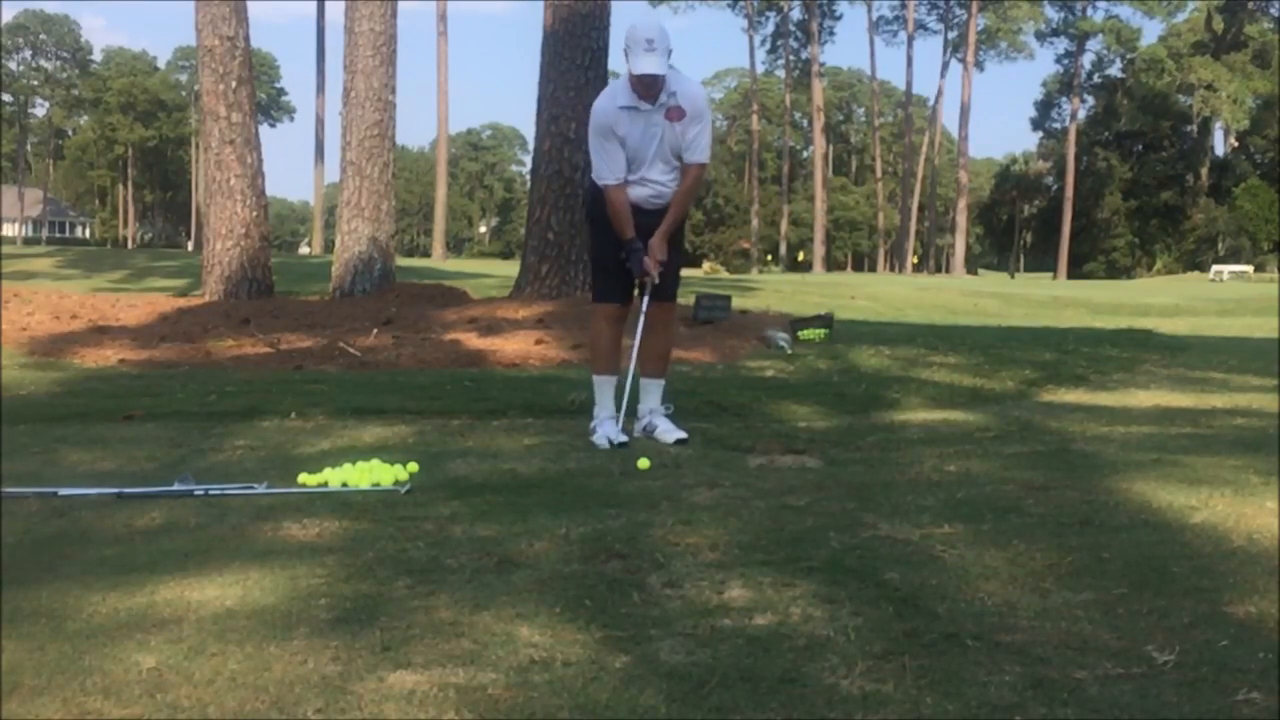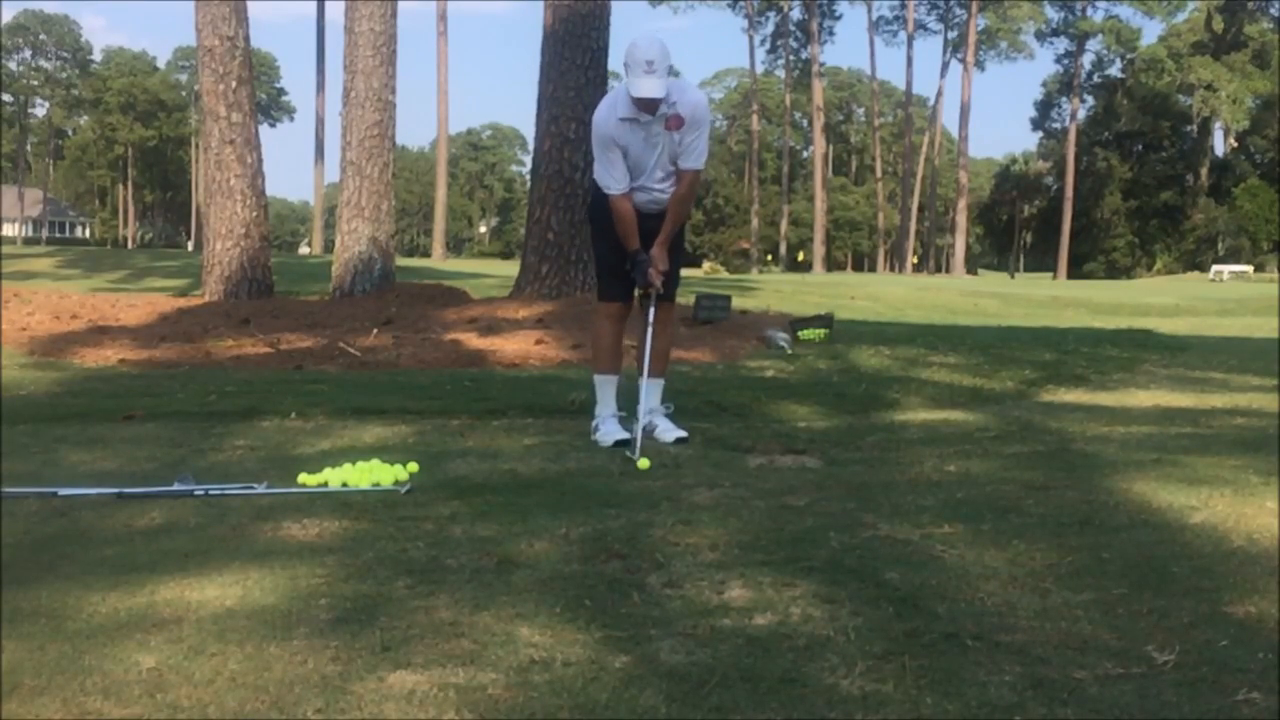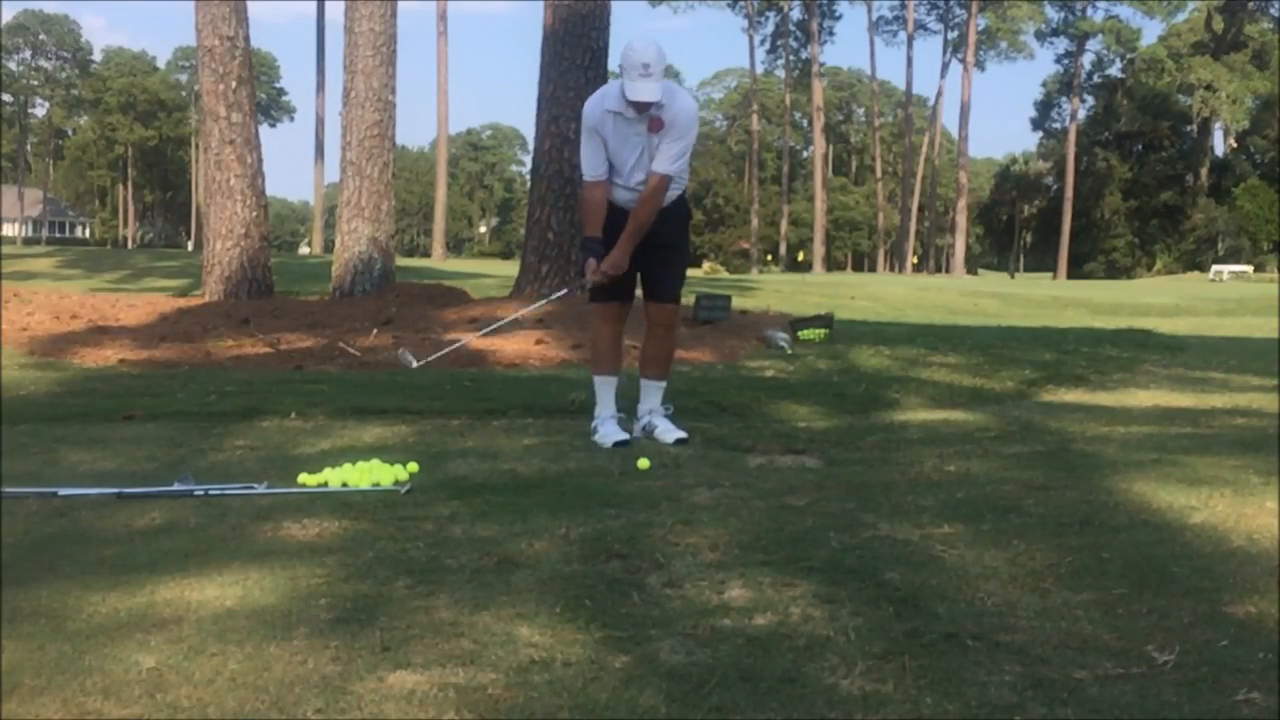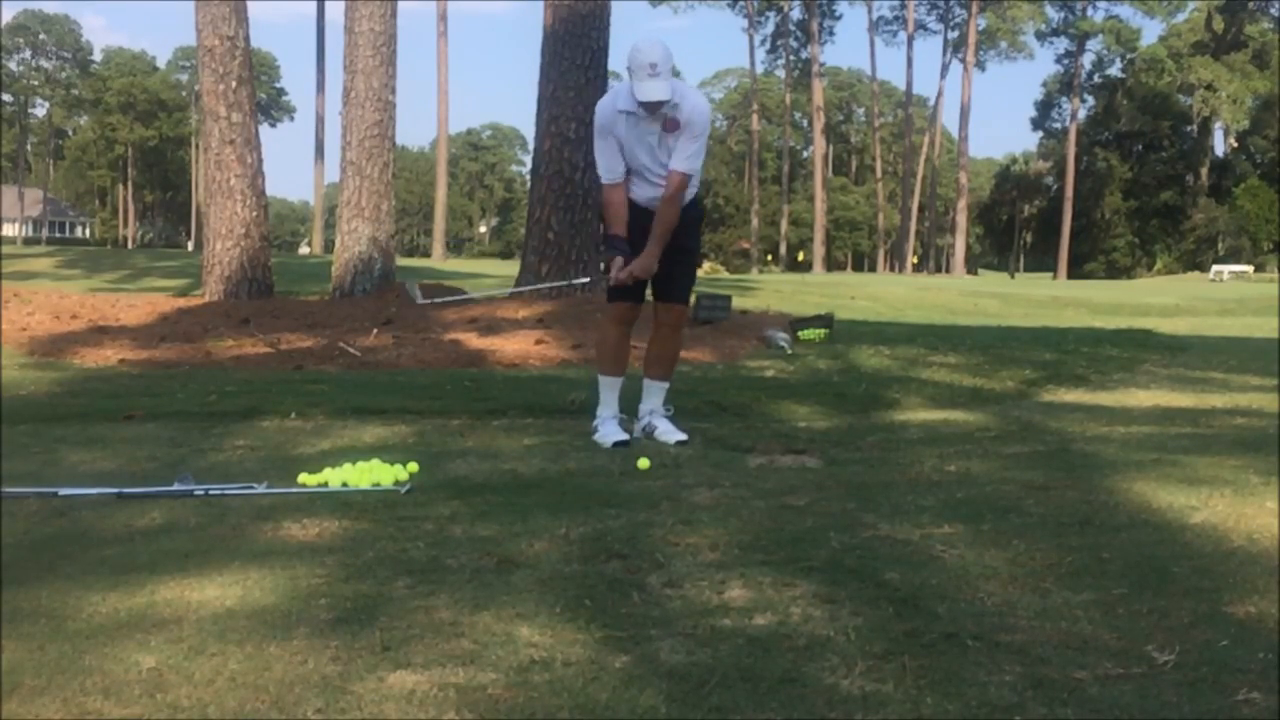
dt=0.4s
person 1, frame 1
left shoulder: (692, 97)
right shoulder: (606, 108)
left elbow: (694, 171)
right elbow: (613, 187)
left wrist: (662, 237)
right wrist: (632, 247)
left hip: (666, 210)
right hip: (613, 210)
left knee: (662, 309)
right knee: (610, 308)
left ankle: (650, 412)
right ankle: (605, 416)
person 1, frame 2
left shoulder: (693, 103)
right shoulder: (607, 117)
left elbow: (687, 180)
right elbow: (619, 197)
left wrist: (662, 246)
right wrist: (637, 258)
left hip: (667, 211)
right hip: (614, 212)
left knee: (663, 308)
right knee: (613, 308)
left ankle: (651, 411)
right ankle: (605, 414)
person 1, frame 3
left shoulder: (682, 109)
right shoulder: (597, 108)
left elbow: (656, 187)
right elbow: (595, 182)
left wrist: (623, 252)
right wrist: (592, 246)
left hip: (666, 215)
right hip: (614, 212)
left knee: (665, 314)
right knee: (609, 310)
left ankle: (651, 412)
right ankle: (605, 415)
person 1, frame 4
left shoulder: (694, 108)
right shoulder: (609, 110)
left elbow: (677, 185)
right elbow: (612, 186)
left wrist: (650, 254)
right wrist: (615, 245)
left hip: (681, 213)
right hip: (629, 212)
left knee: (672, 313)
right knee: (622, 309)
left ankle: (651, 413)
right ankle: (606, 415)
